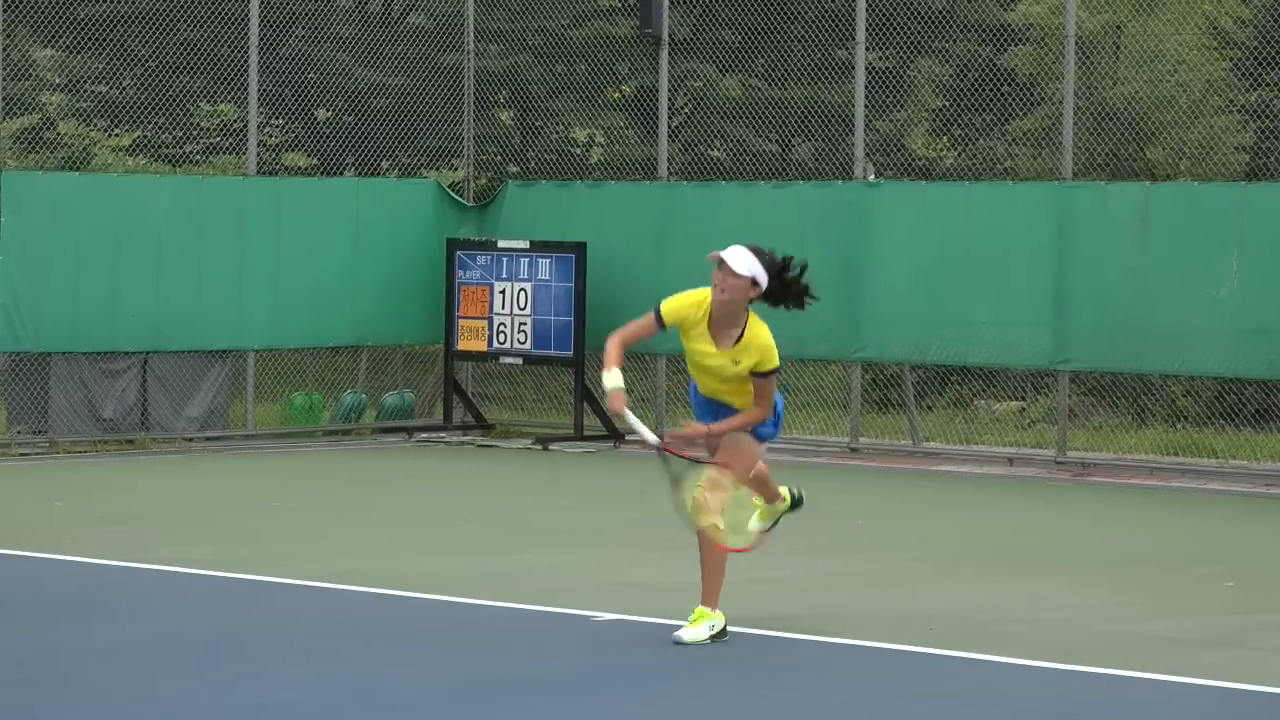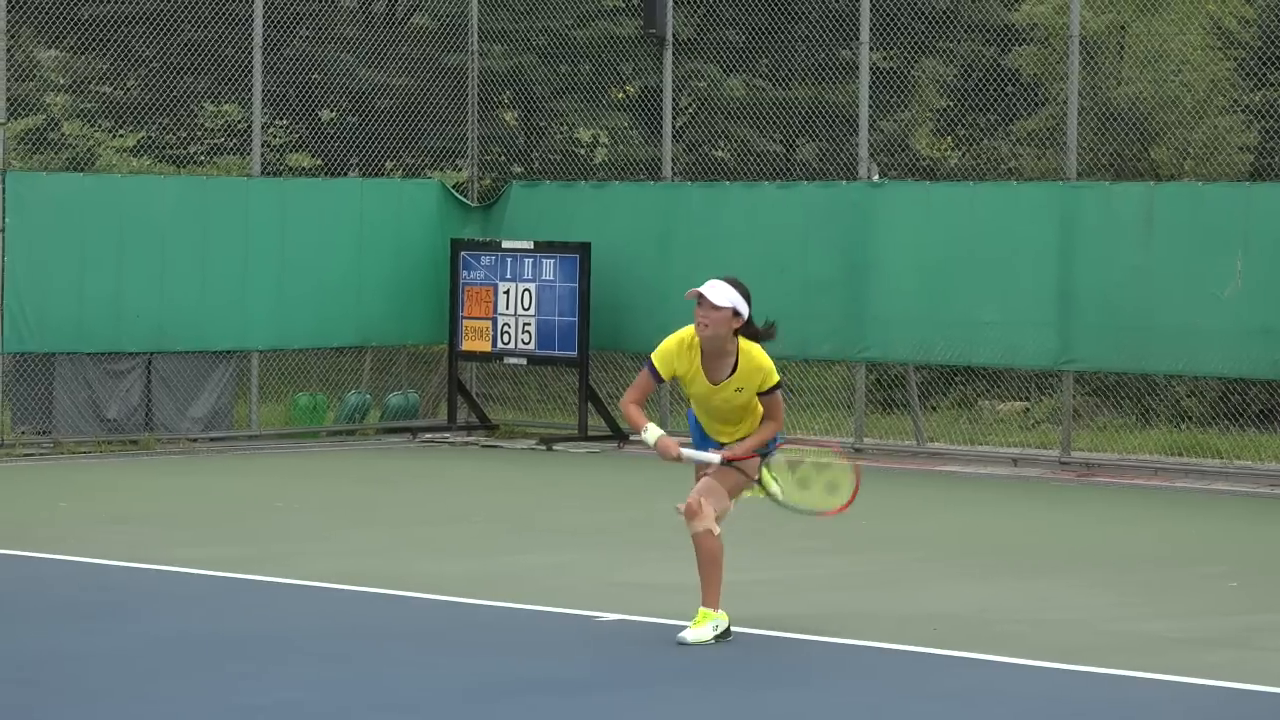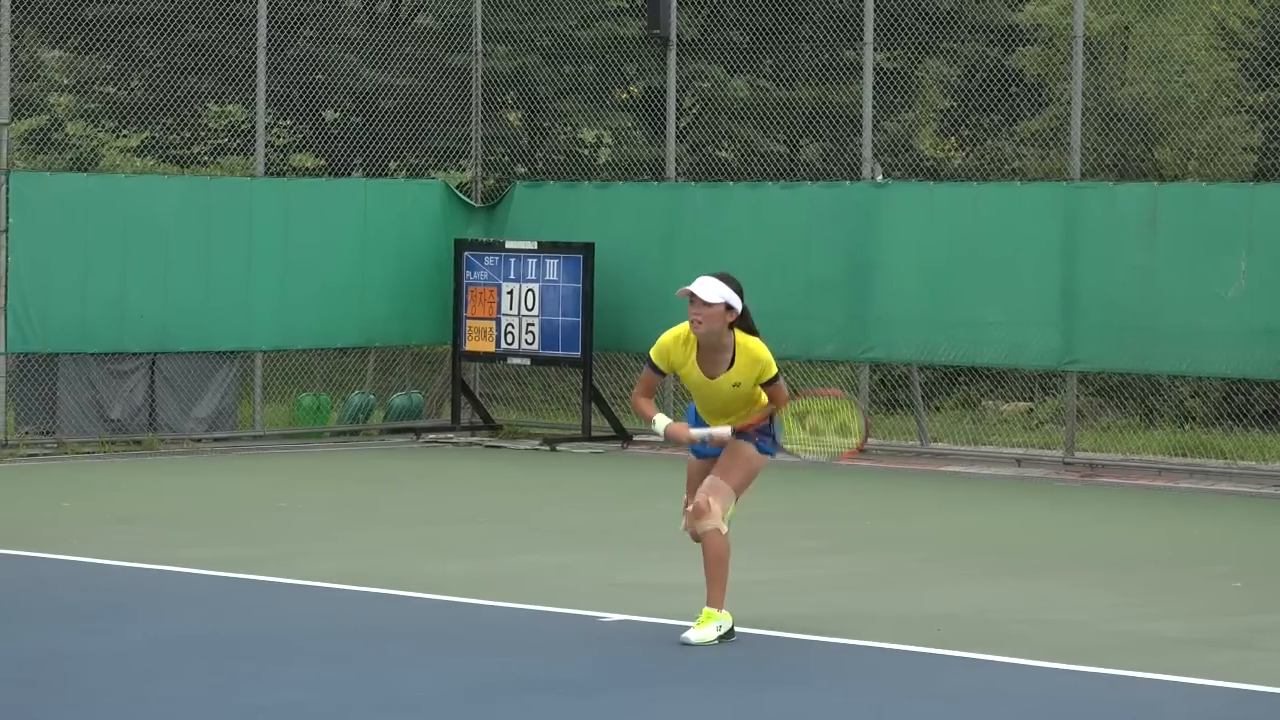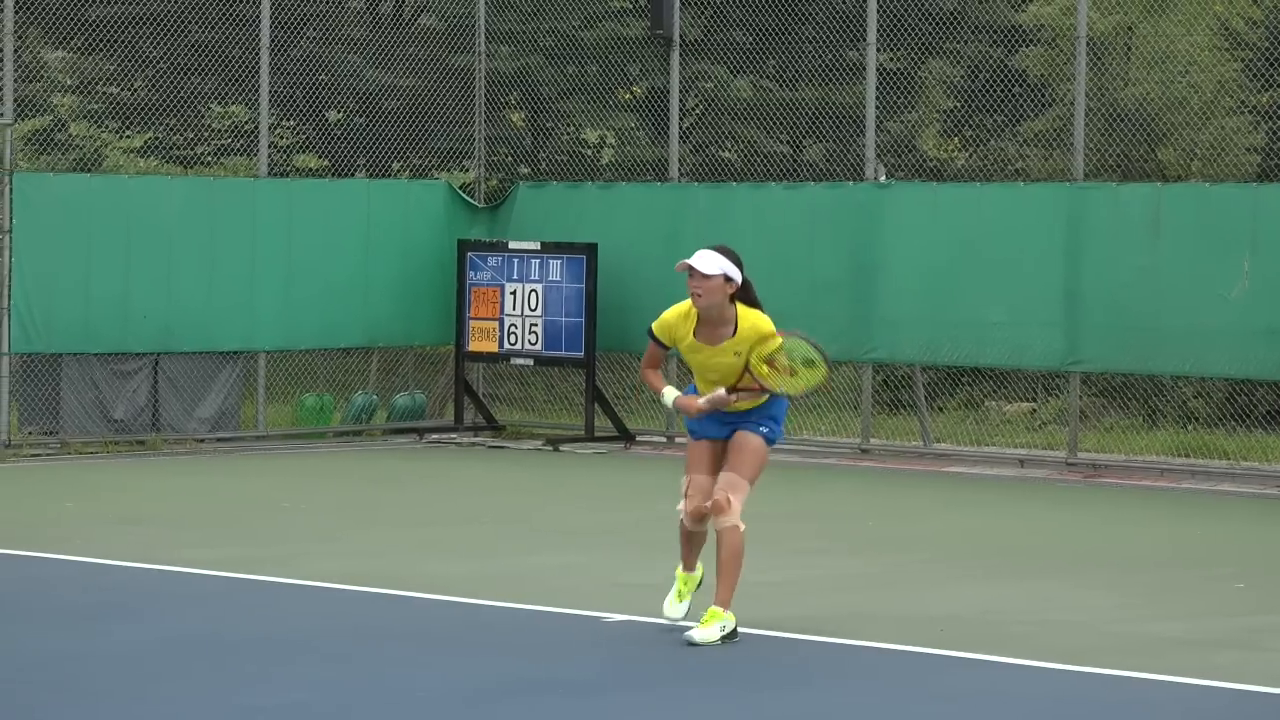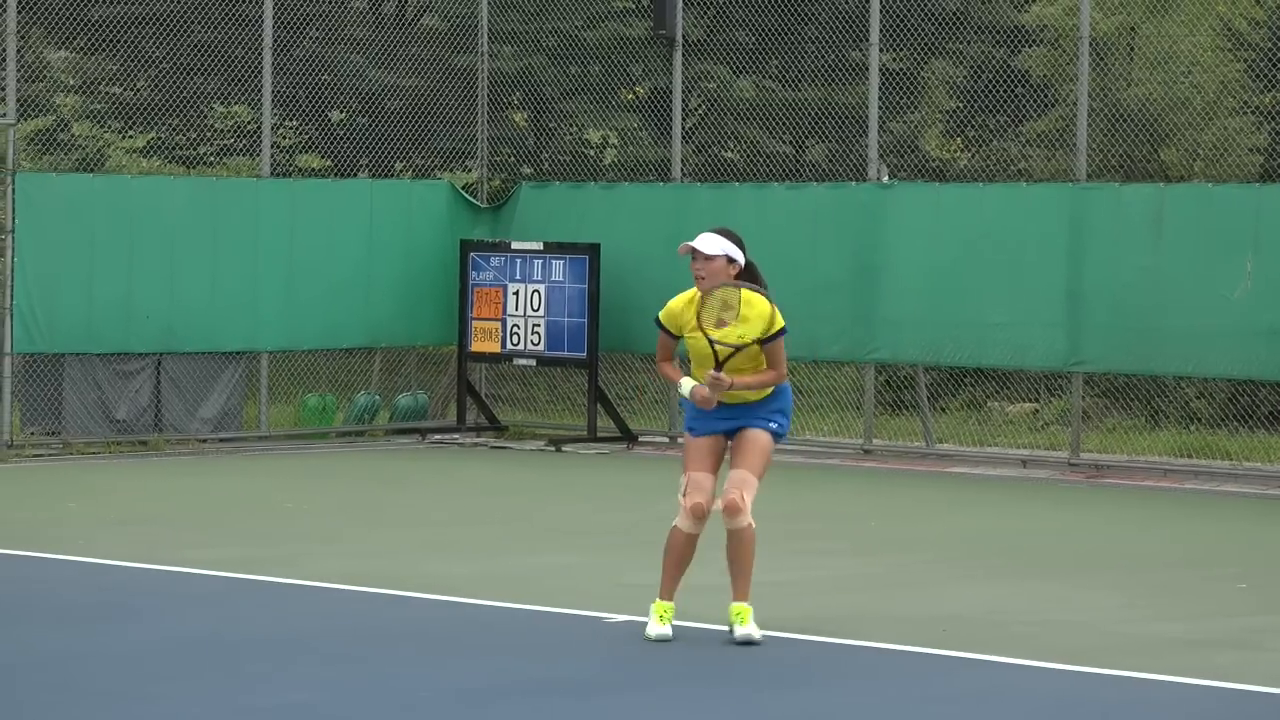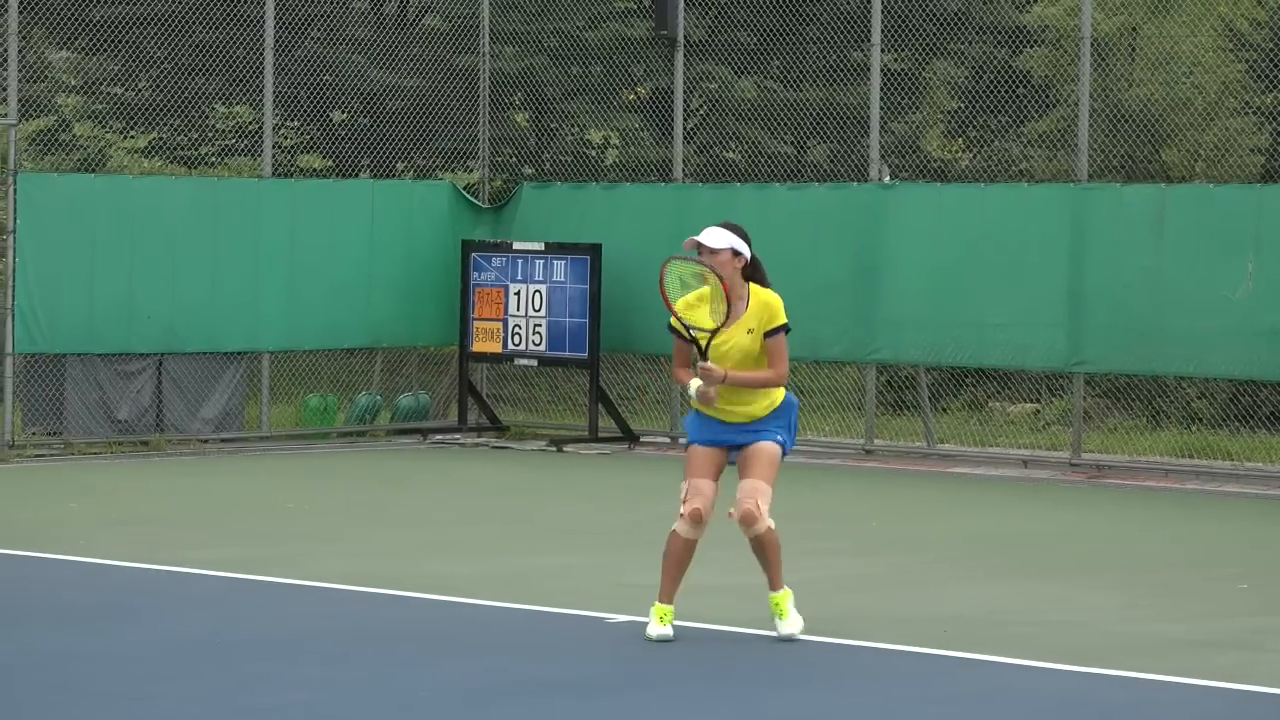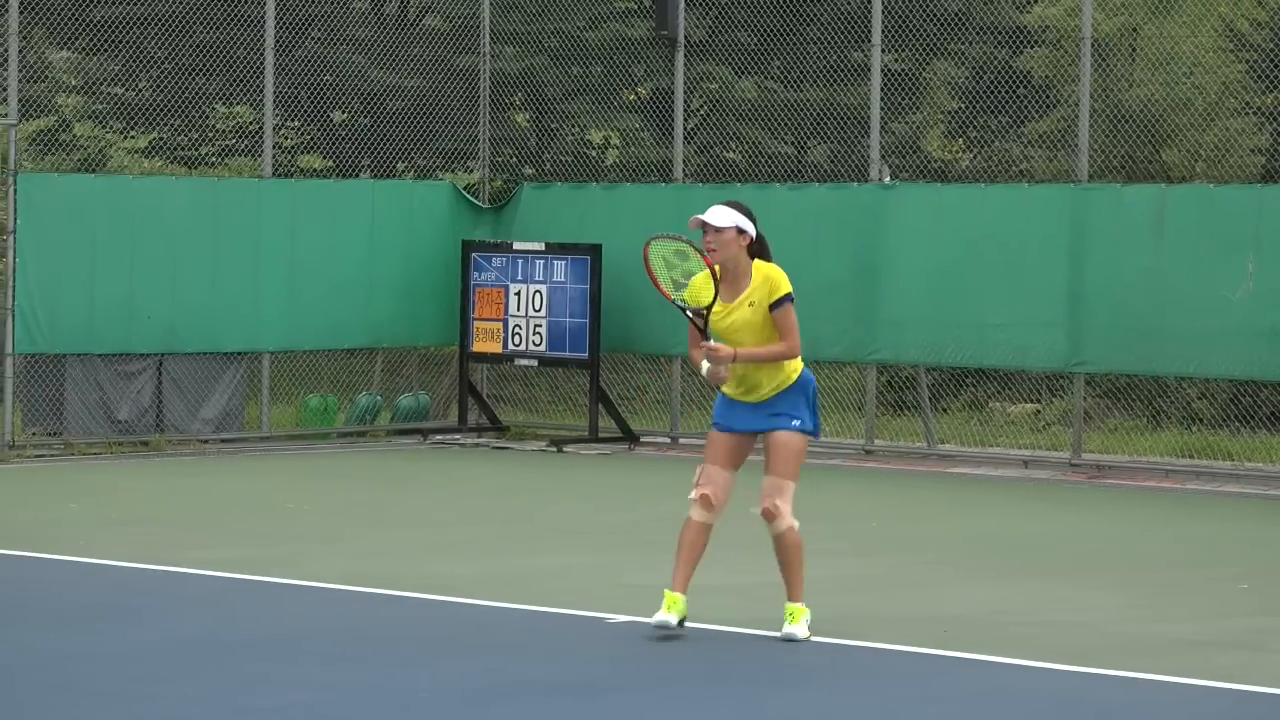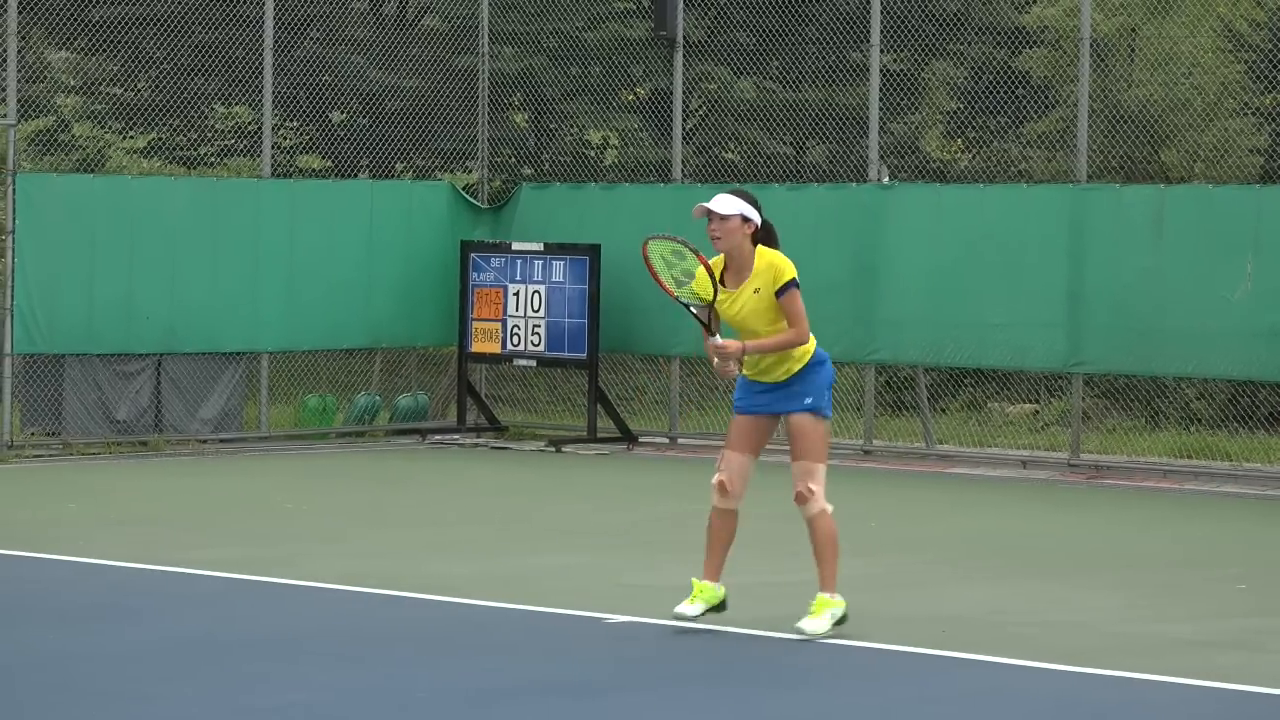
dt=0.1s
person 1, frame 1
left shoulder: (761, 342)
right shoulder: (689, 305)
left elbow: (757, 412)
right elbow: (617, 340)
left wrist: (706, 431)
right wrist: (613, 384)
left hip: (746, 417)
right hip: (708, 400)
right knee: (736, 468)
left ankle: (710, 614)
right ankle: (779, 499)
person 1, frame 2
left shoulder: (757, 362)
right shoulder: (675, 348)
left elbow: (774, 424)
right elbow: (630, 402)
left wrist: (732, 453)
right wrist: (656, 437)
left hip: (747, 438)
right hip: (704, 432)
left knee: (699, 508)
right knee: (699, 515)
left ankle: (713, 615)
right ankle: (746, 482)
person 1, frame 3
left shoulder: (756, 354)
right shoulder: (672, 342)
left elbow: (781, 406)
right elbow: (641, 396)
left wrist: (733, 432)
right wrist: (667, 426)
left hip: (750, 431)
right hip: (705, 426)
left knee: (707, 508)
right knee: (696, 526)
left ankle: (718, 616)
person 1, frame 4
left shoulder: (758, 327)
right shoulder: (673, 321)
right elbow: (648, 368)
left wrist: (731, 396)
right wrist: (674, 398)
left hip: (757, 413)
right hip: (707, 412)
left knee: (724, 504)
right knee: (694, 509)
left ankle: (722, 614)
right ankle: (688, 573)
person 1, frame 5
left shoulder: (762, 310)
right shoulder: (679, 308)
left elbow: (779, 374)
right elbow: (663, 361)
left wrist: (731, 382)
right wrist: (690, 388)
left hip: (760, 406)
right hip: (708, 407)
left knee: (734, 504)
right knee: (693, 508)
left ankle: (740, 609)
right ankle: (663, 606)
person 1, frame 6
left shoulder: (768, 303)
right shoulder: (689, 308)
left elbow: (779, 372)
right elbow: (680, 369)
left wrist: (726, 377)
right wrist: (698, 388)
left hip: (766, 419)
right hip: (711, 420)
left knee: (751, 512)
right knee: (692, 513)
left ankle: (781, 595)
right ankle: (662, 611)
person 1, frame 7
left shoulder: (771, 278)
right shoulder: (698, 286)
left elbow: (792, 347)
right elbow: (695, 348)
left wrist: (735, 354)
right wrist: (710, 367)
left hip: (787, 397)
right hip: (735, 401)
left knee: (775, 510)
right knee: (704, 499)
left ankle: (797, 608)
right ankle: (674, 601)
person 1, frame 8
left shoulder: (776, 265)
right shoulder: (711, 273)
left elbow: (800, 333)
right elbow: (708, 334)
left wrist: (744, 348)
right wrist: (726, 356)
left hip: (803, 378)
right hip: (754, 385)
left knee: (808, 493)
right knee: (726, 486)
left ankle: (829, 598)
right ankle: (710, 590)
